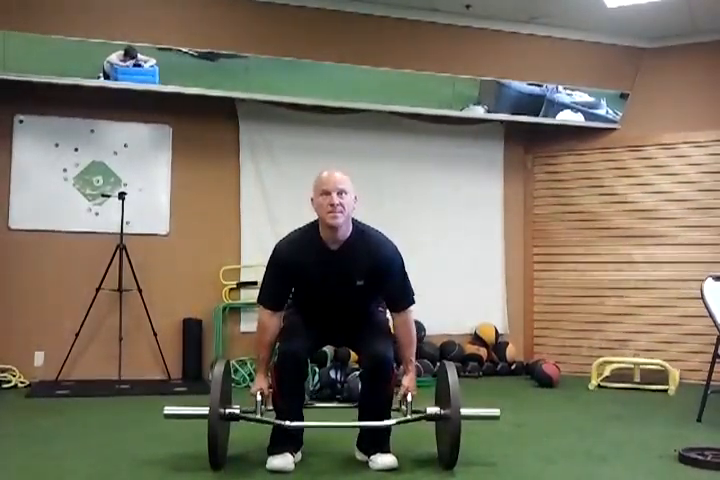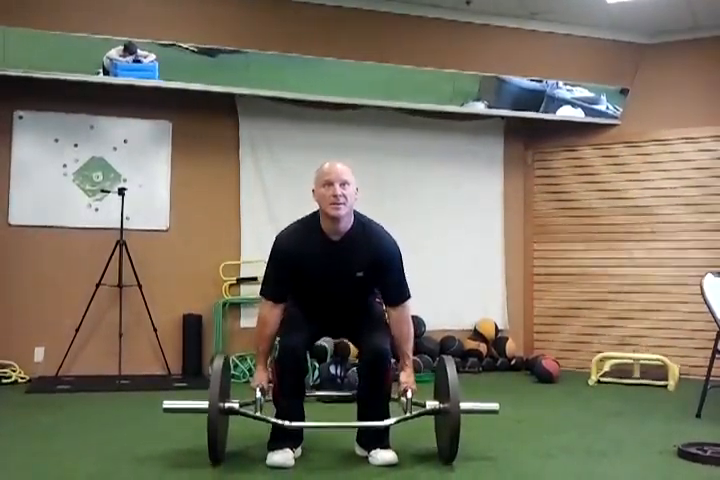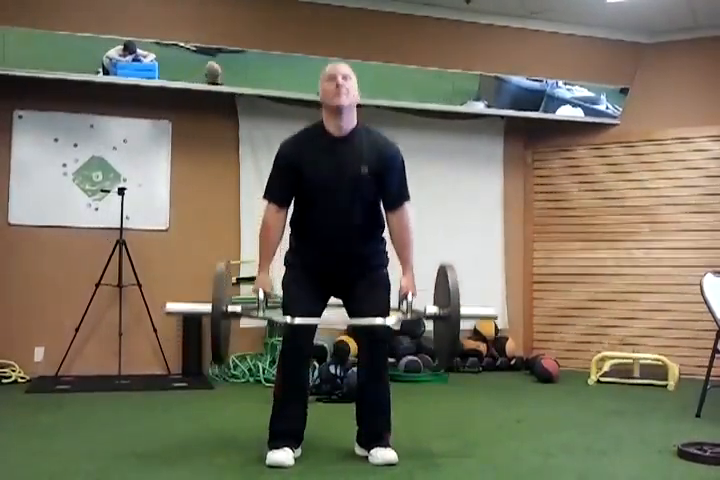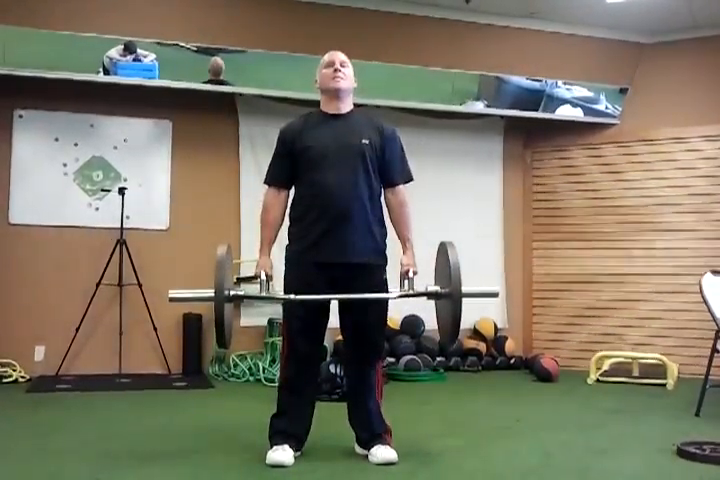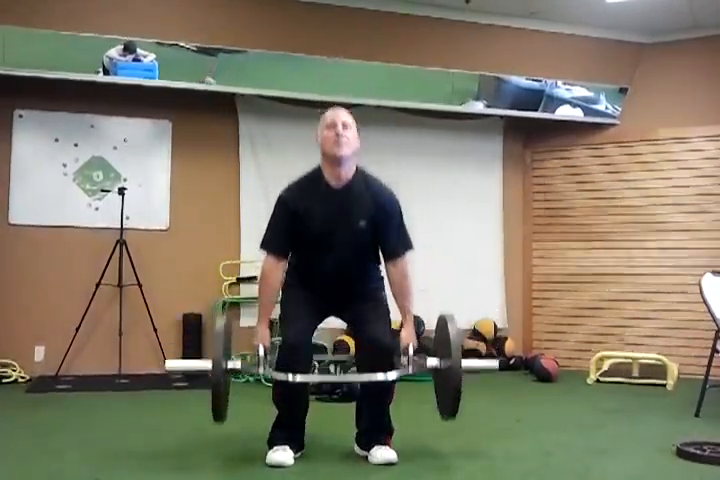
dt=0.5s
person 1, frame 1
left shoulder: (381, 249)
right shoulder: (290, 249)
left elbow: (402, 312)
right elbow: (270, 312)
left wrist: (410, 370)
right wrist: (261, 373)
left hip: (363, 318)
right hip: (308, 317)
left knee: (381, 358)
right knee: (289, 354)
left ankle: (374, 444)
right ankle: (285, 444)
person 1, frame 2
left shoulder: (380, 242)
right shoulder: (291, 241)
left elbow: (398, 306)
right elbow: (272, 305)
left wrist: (407, 367)
right wrist: (261, 368)
left hip: (360, 310)
right hip: (306, 309)
left knee: (378, 351)
right knee: (289, 350)
left ankle: (373, 440)
right ankle: (286, 440)
person 1, frame 3
left shoulder: (383, 150)
right shoulder: (295, 148)
left elbow: (397, 214)
right elbow: (276, 212)
left wrist: (408, 272)
right wrist: (263, 271)
left hip: (366, 266)
right hip: (307, 266)
left knee: (376, 343)
right knee: (295, 343)
left ankle: (374, 438)
right ankle: (284, 440)
person 1, frame 4
left shoulder: (380, 131)
right shoulder: (295, 131)
left elbow: (396, 193)
right elbow: (276, 194)
left wrist: (407, 248)
right wrist: (265, 252)
left hip: (365, 257)
right hip: (307, 258)
left knee: (366, 348)
right knee: (301, 348)
left ankle: (372, 436)
right ankle: (286, 437)
person 1, frame 5
left shoulder: (380, 197)
right shoulder: (295, 197)
left elbow: (396, 263)
right elbow: (275, 262)
left wrist: (408, 324)
right wrist: (263, 324)
left hip: (362, 288)
right hip: (305, 287)
left knee: (381, 347)
right knee: (293, 346)
left ankle: (374, 438)
right ankle: (285, 439)
